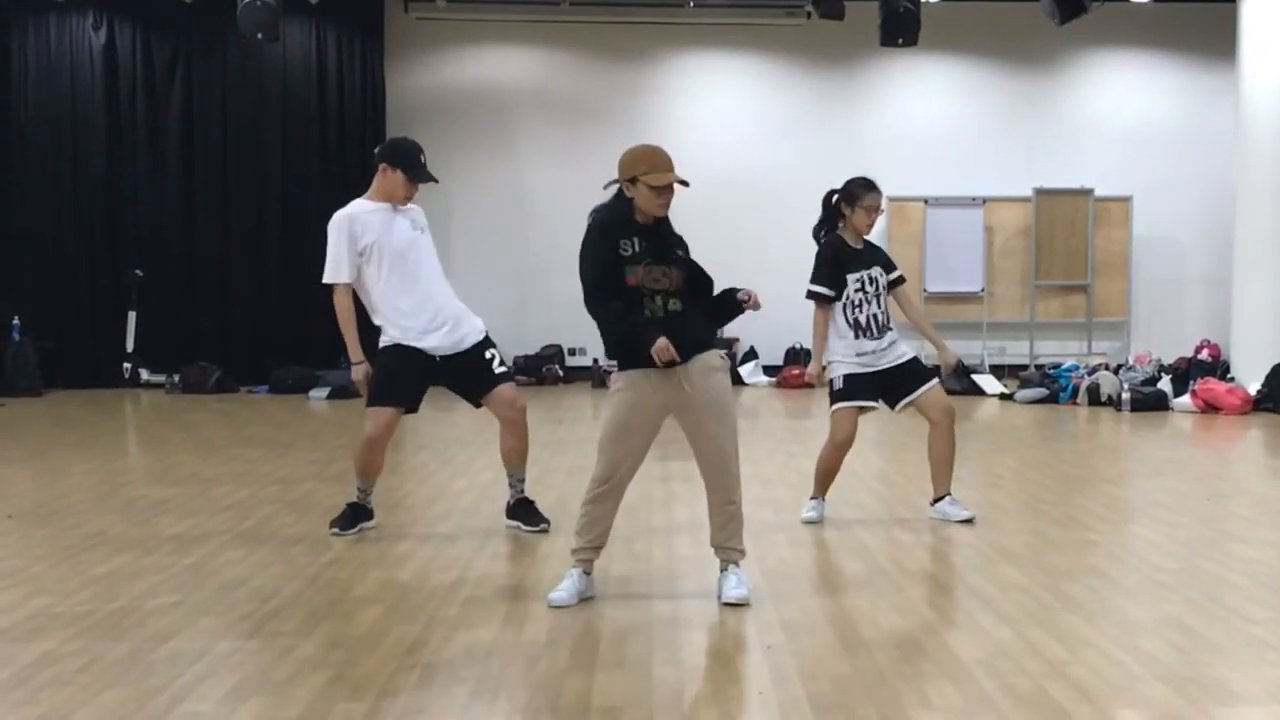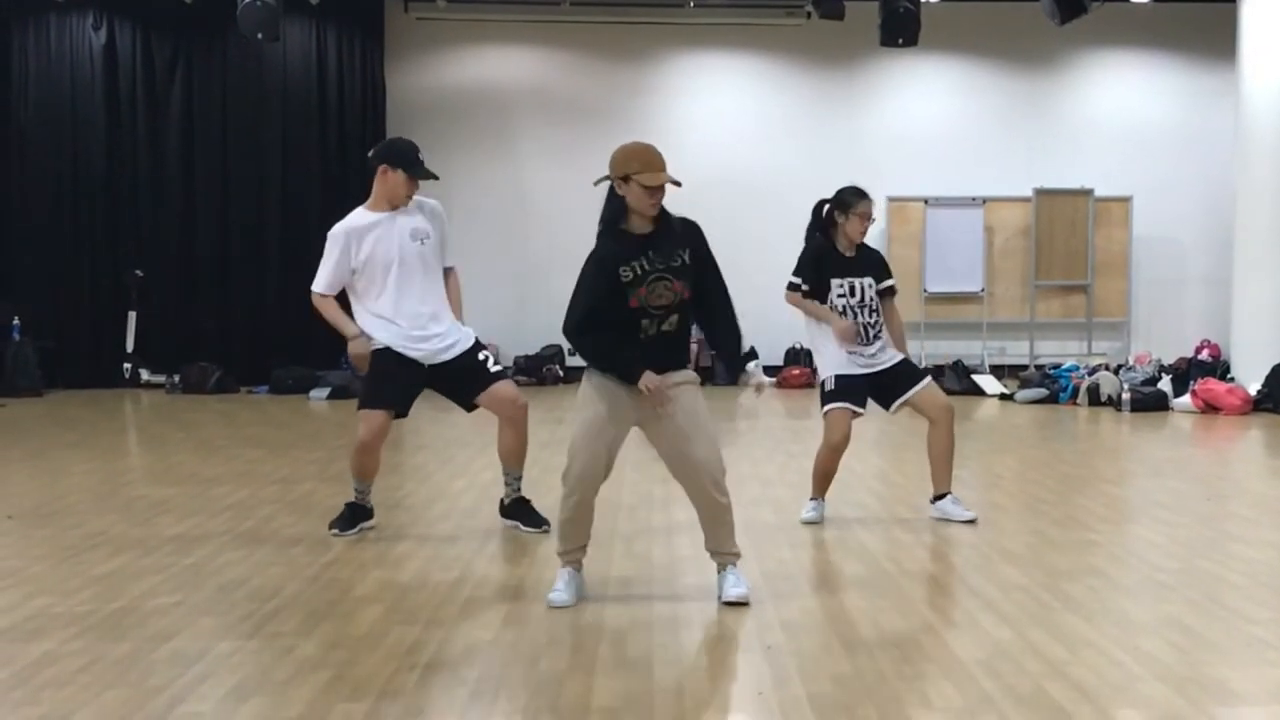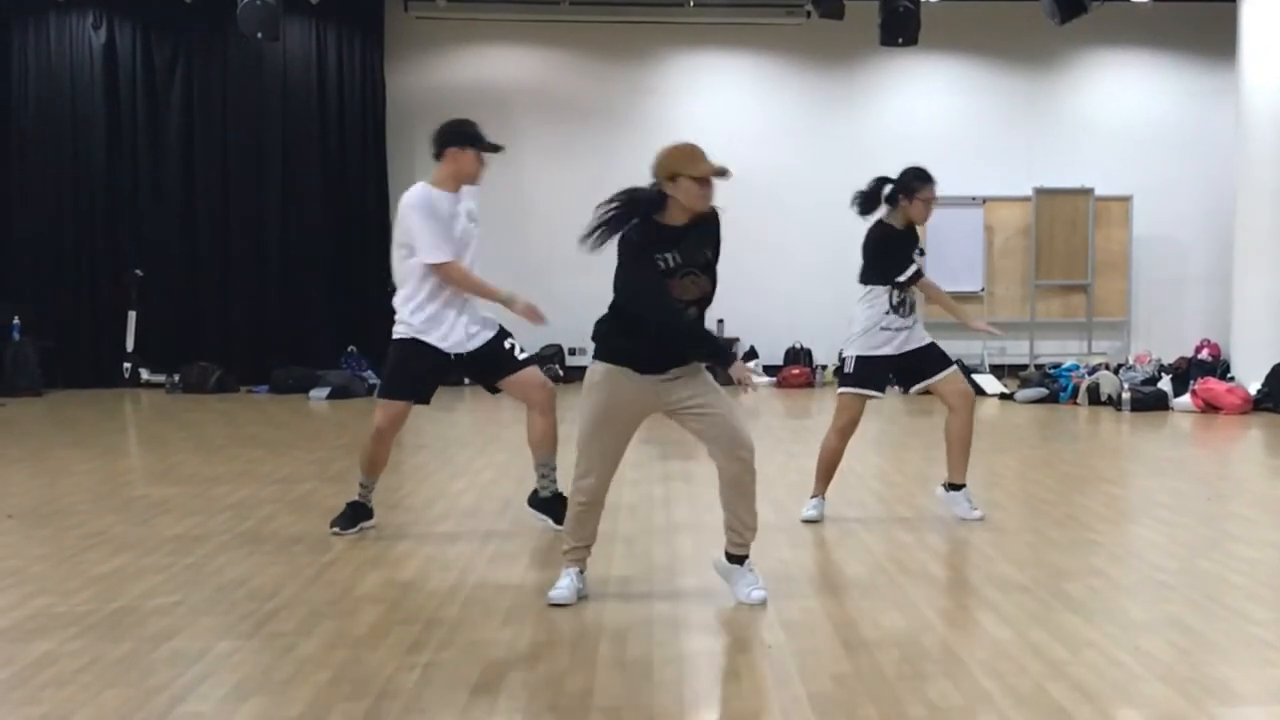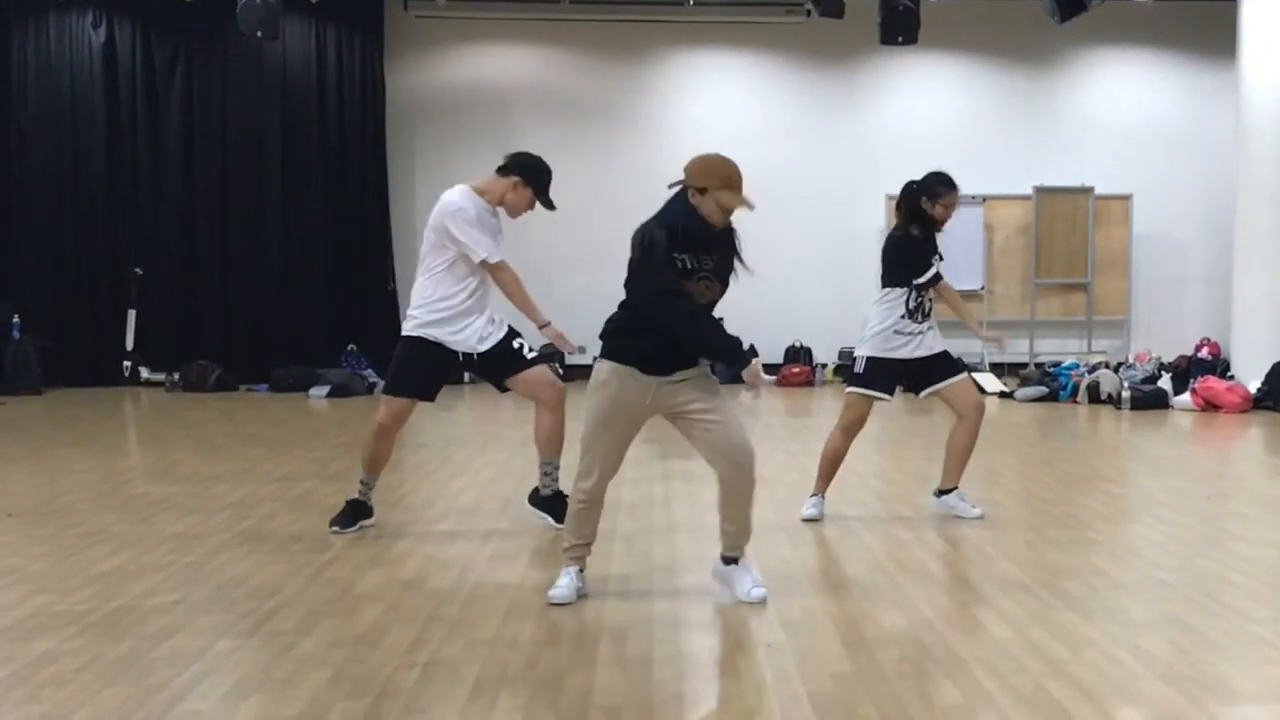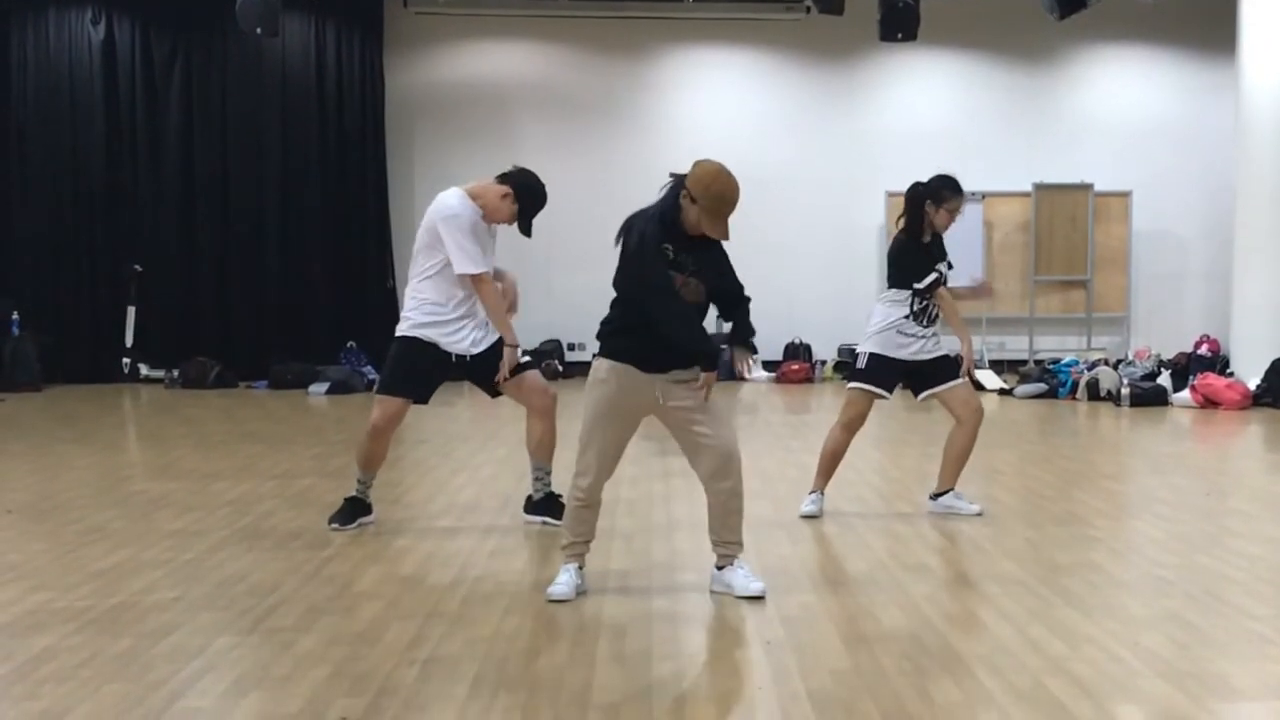
dt=0.3s
person 1, frame 1
left shoulder: (672, 240)
right shoulder: (606, 230)
right elbow: (600, 301)
left wrist: (736, 301)
right wrist: (648, 337)
left hip: (702, 365)
right hip: (638, 373)
left knee: (722, 470)
right knee: (609, 474)
left ankle: (730, 564)
right ankle: (581, 570)
person 1, frame 2
left shoulder: (688, 236)
right shoulder: (607, 255)
left elbow: (713, 304)
right elbow: (580, 331)
left wrist: (737, 360)
right wrist: (635, 371)
left hip: (673, 379)
right hip: (610, 382)
left knee: (708, 475)
right knee: (580, 477)
left ankle: (727, 566)
right ankle: (570, 570)
person 1, frame 3
left shoulder: (706, 228)
right shoulder: (639, 239)
right elbow: (653, 312)
left wrist: (711, 355)
right wrist: (724, 357)
left hip: (684, 371)
right hip: (619, 372)
left knee: (738, 447)
right knee: (591, 475)
left ankle: (737, 559)
right ankle: (574, 569)
person 1, frame 4
left shoulder: (722, 238)
right shoulder: (656, 238)
right elbow: (674, 312)
right wrist: (737, 355)
left hip: (688, 373)
right hip: (625, 370)
left knee: (738, 454)
right knee: (593, 474)
left ankle: (732, 559)
right ankle: (573, 568)
person 1, frame 5
left shoulder: (709, 244)
right shoulder: (644, 230)
left elbow: (732, 297)
right elbow: (663, 305)
left wrist: (742, 340)
right wrist: (708, 356)
left hip: (684, 373)
right hip: (622, 369)
left knee: (725, 460)
right knee: (591, 471)
left ankle: (727, 564)
right ankle: (572, 565)
person 2, frame 1
left shoulder: (414, 214)
right shoulder: (348, 221)
right elbow: (341, 291)
right wrist: (357, 358)
left hip: (461, 334)
right hip: (403, 343)
left knee: (513, 407)
right knee: (375, 432)
left ankle: (517, 502)
right ankle: (361, 506)
person 2, frame 2
left shoulder: (430, 213)
right shoulder: (348, 232)
right elbow: (322, 296)
left wrist: (457, 325)
right wrist: (354, 332)
left hip: (451, 341)
right hip: (393, 348)
left knee: (514, 405)
right knee: (368, 436)
left ankle: (512, 501)
right ankle: (360, 507)
person 2, frame 3
left shoulder: (467, 196)
right shoulder: (420, 202)
right elbow: (449, 270)
left wrist: (484, 307)
right wrist: (508, 300)
left hip: (475, 328)
right hip: (421, 333)
left knee: (541, 393)
right knee: (383, 425)
left ankle: (546, 494)
right ankle: (362, 505)
person 2, frame 4
left shoulder: (487, 207)
right shoulder: (459, 207)
right elbow: (499, 271)
right wrist: (543, 323)
left hip: (483, 329)
right hip: (430, 332)
left knee: (551, 393)
right knee: (387, 421)
left ankle: (547, 494)
right ankle: (361, 503)
person 2, frame 5
left shoulder: (481, 211)
right shoulder: (453, 211)
right elbow: (480, 282)
left wrist: (503, 278)
right wrist: (511, 341)
left hip: (476, 333)
right hip: (424, 333)
left knee: (543, 398)
right knee: (381, 421)
left ankle: (541, 497)
right ankle: (359, 500)
person 3, frame 1
left shoulder: (876, 253)
right shoulder: (831, 250)
left elbow: (905, 302)
right elbow: (822, 307)
left wrist: (940, 346)
right wrist: (817, 359)
left hip: (893, 354)
right hip: (851, 362)
left knee: (943, 412)
right knee: (841, 437)
left ankle: (942, 499)
right ankle: (817, 499)
person 3, frame 2
left shoulder: (874, 260)
right shoulder: (818, 252)
left elbow: (889, 309)
right elbow: (793, 295)
left wrist: (902, 351)
right wrist: (834, 321)
left hip: (883, 357)
right hip: (841, 362)
left knee: (941, 410)
right knee: (837, 437)
left ankle: (942, 498)
right ankle: (816, 500)
person 3, frame 3
left shoulder: (908, 232)
right shoulder: (881, 237)
right elbow: (923, 286)
right wrist: (968, 320)
left hip: (910, 337)
right hip: (869, 343)
left knee: (963, 397)
right knee: (844, 422)
left ankle: (954, 486)
right ankle: (817, 497)
person 3, frame 4
left shoulder: (924, 237)
right shoulder: (904, 241)
right elbow: (941, 289)
right wrist: (977, 329)
left hip: (924, 346)
right hip: (884, 344)
left knee: (972, 406)
right knee: (850, 421)
left ankle: (947, 492)
right ankle: (817, 496)
person 3, frame 5
left shoulder: (935, 240)
right shoulder: (907, 246)
right elbow: (940, 296)
left wrist: (969, 293)
right wrist: (965, 340)
left hip: (926, 348)
right hip: (886, 343)
left knee: (972, 411)
right knee: (851, 418)
left ankle: (943, 494)
right ankle: (816, 493)
